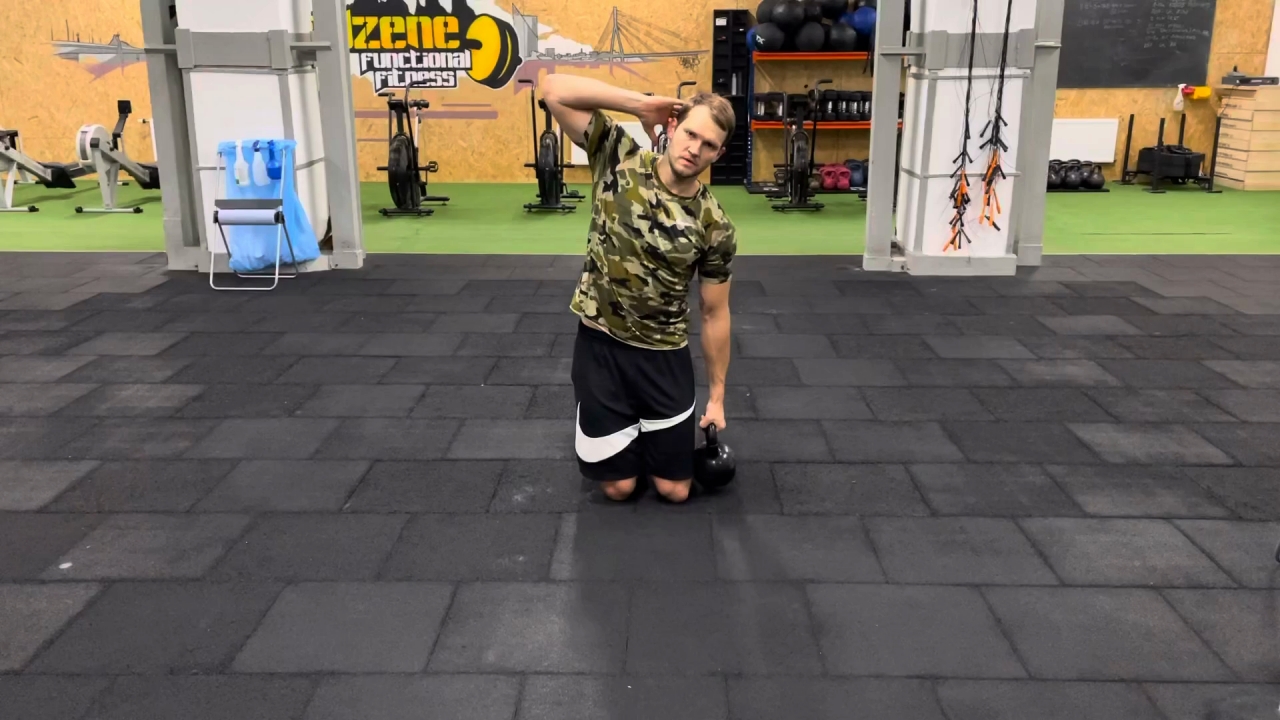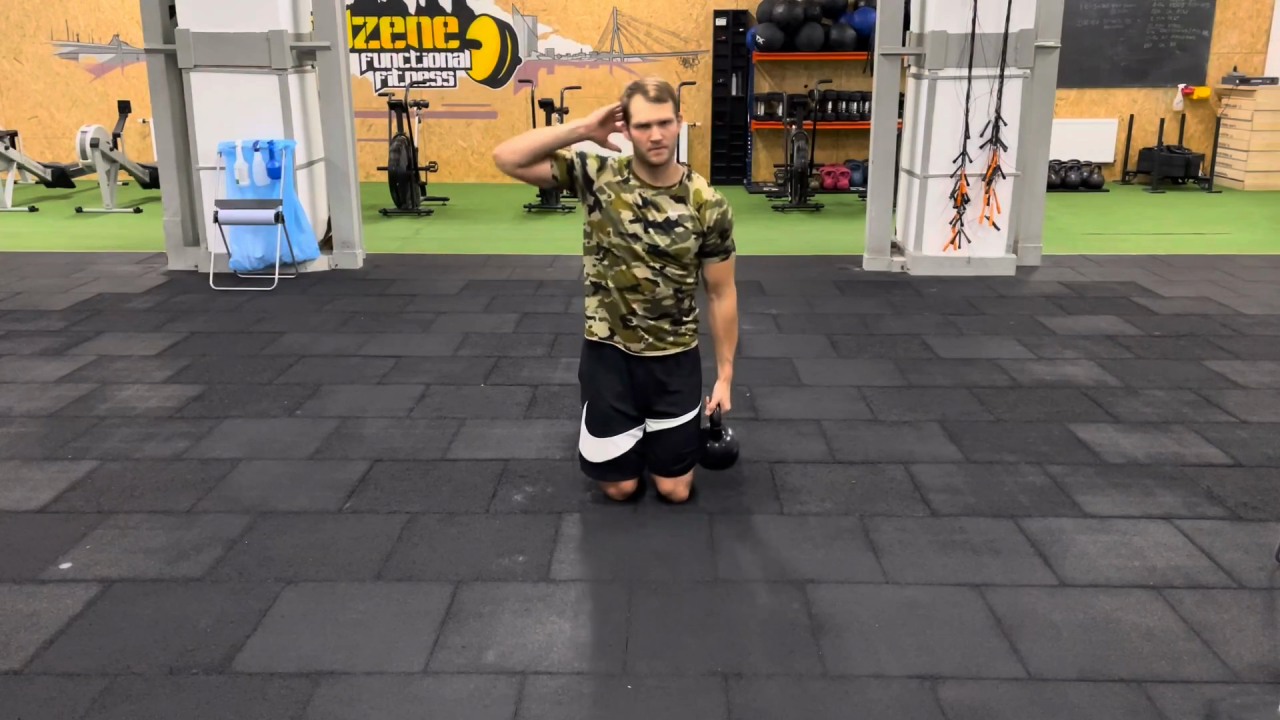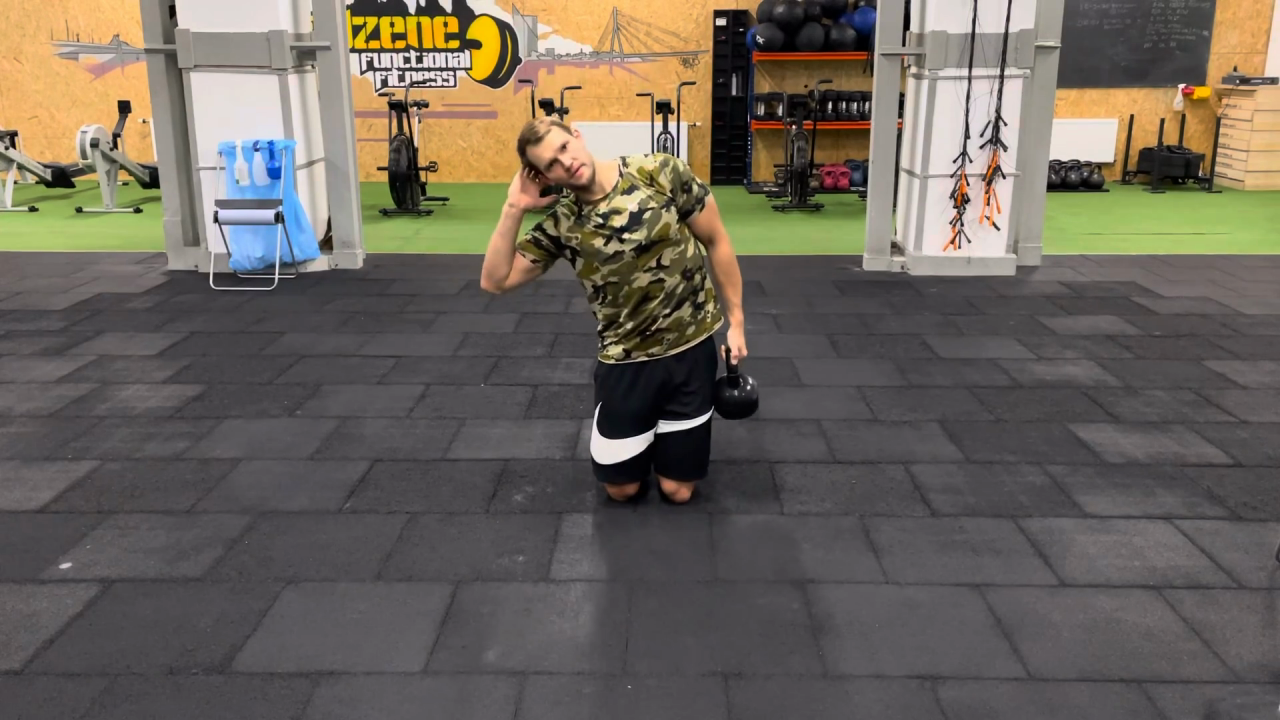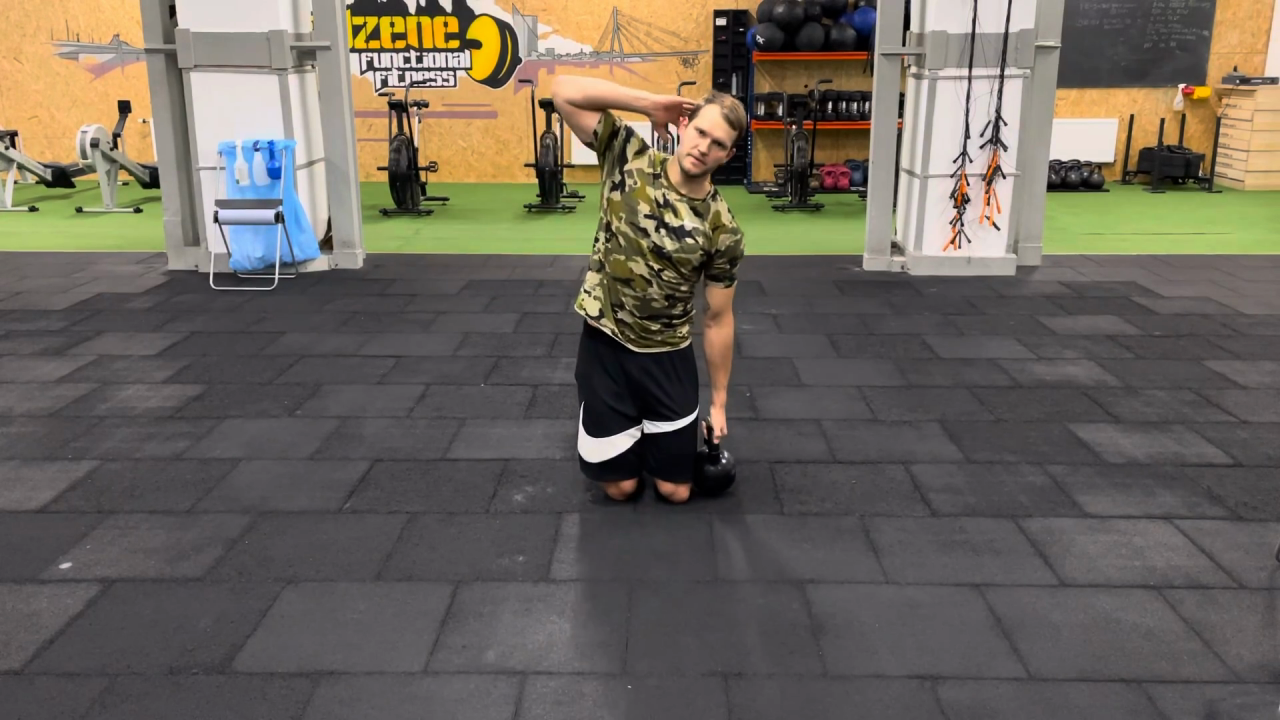
dt=1s
person 1, frame 1
left shoulder: (714, 228)
right shoulder: (619, 159)
left elbow: (714, 314)
right elbow: (554, 90)
left wrist: (717, 395)
right wrist: (641, 104)
left hip: (663, 353)
right hip: (600, 343)
left knee: (675, 490)
right knee: (618, 487)
left ankle: (648, 433)
right ankle: (623, 431)
person 1, frame 2
left shoulder: (707, 205)
right shoulder: (597, 173)
left elbow: (721, 294)
right elbow: (506, 158)
left wrist: (724, 375)
right wrist: (582, 129)
left hip: (674, 356)
right hip: (608, 352)
left knee: (675, 489)
right knee: (619, 487)
left ankle: (659, 432)
right ankle: (629, 431)
person 1, frame 3
left shoulder: (663, 175)
right shoulder: (560, 225)
left elbow: (717, 243)
right elbow: (495, 280)
left wrist: (735, 320)
right wrist: (515, 207)
left hip: (691, 349)
right hip: (625, 359)
left knee: (677, 490)
right knee: (621, 489)
left ankle: (666, 441)
right ankle: (639, 440)
person 1, frame 4
left shoulder: (722, 230)
right shoulder: (628, 158)
left elbow: (718, 319)
right elbow: (563, 91)
left wrist: (719, 400)
right wrist: (650, 104)
left hip: (666, 355)
right hip: (604, 345)
left knee: (676, 490)
right knee: (620, 487)
left ankle: (652, 433)
right ankle: (626, 431)
